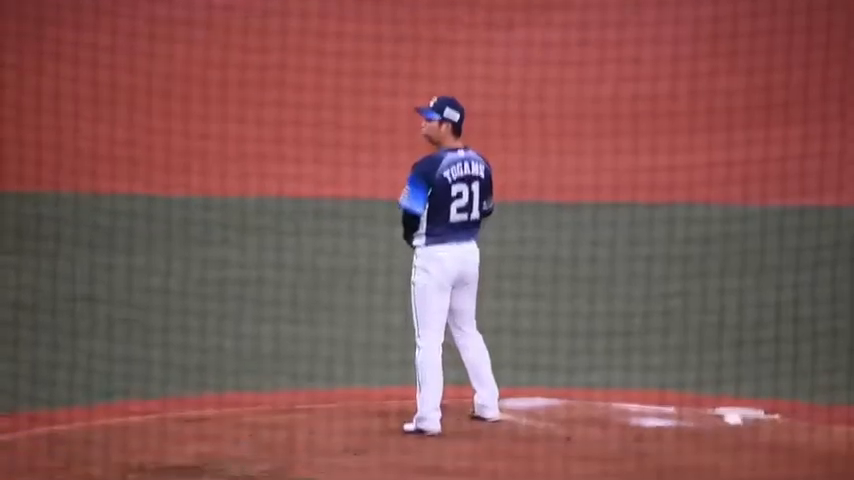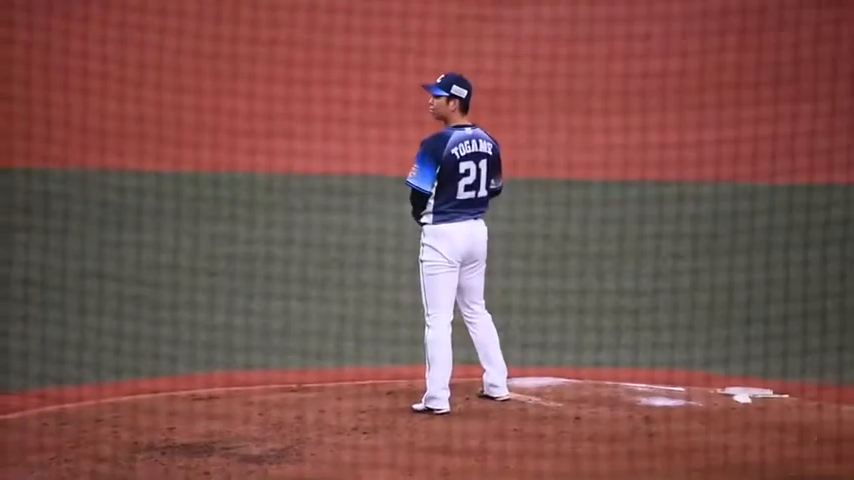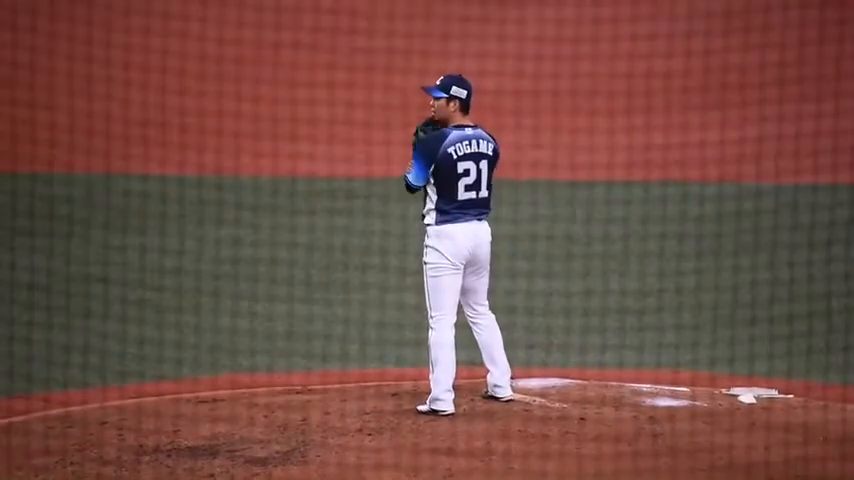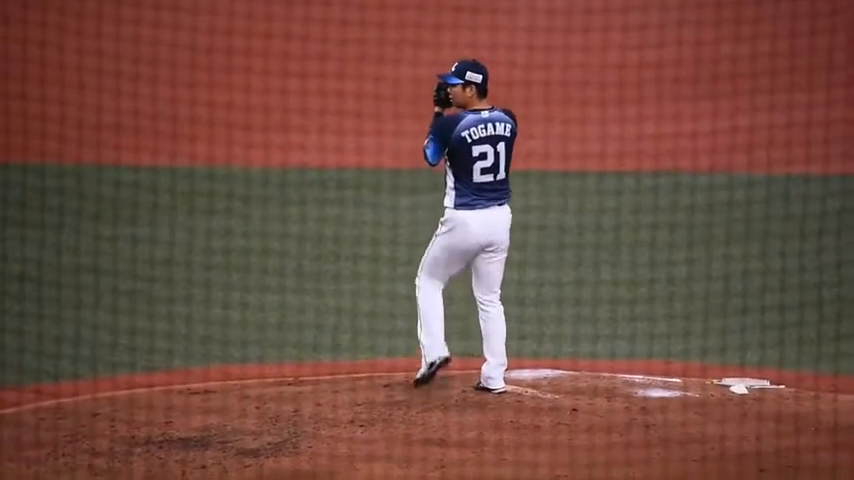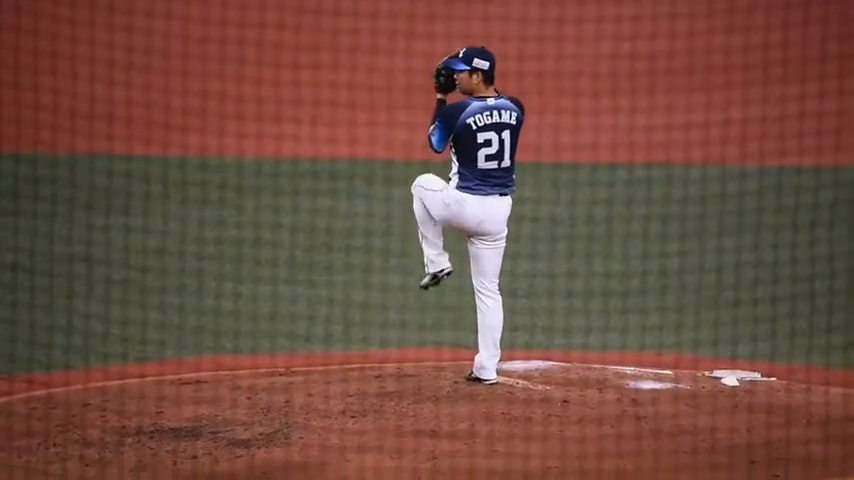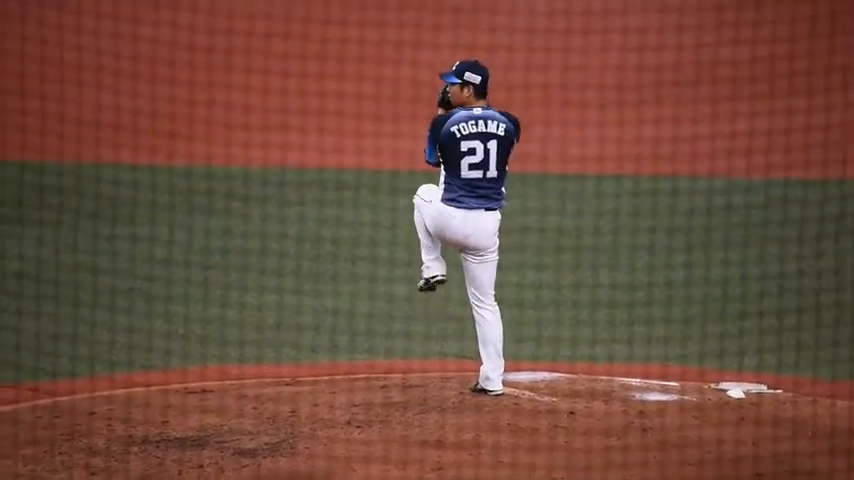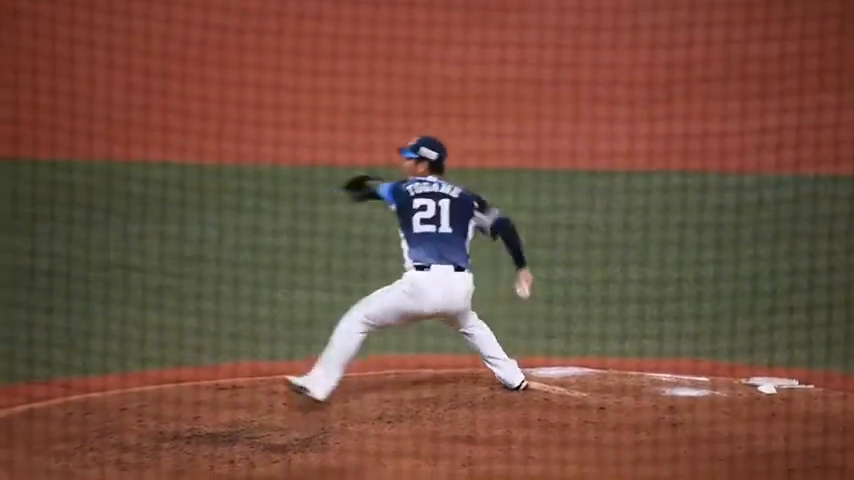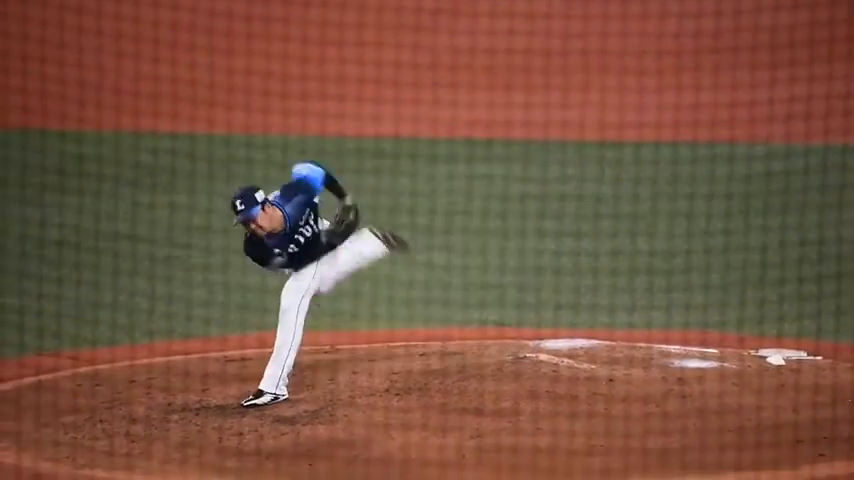
dt=0.5s
person 1, frame 1
left shoulder: (428, 166)
right shoulder: (481, 164)
left elbow: (410, 217)
right elbow: (486, 210)
left wrist: (412, 239)
left hip: (435, 256)
right hip: (468, 253)
left knee: (429, 339)
right knee: (467, 331)
left ankle: (428, 419)
right ankle: (488, 405)
person 1, frame 2
left shoulder: (437, 143)
right shoulder: (489, 142)
left elbow: (419, 194)
right elbow: (495, 189)
left wrist: (421, 216)
left hip: (442, 235)
right hip: (476, 231)
left knee: (438, 318)
right knee: (476, 310)
left ankle: (437, 398)
right ankle: (497, 385)
person 1, frame 3
left shoulder: (433, 142)
right shoulder: (489, 141)
left elbow: (413, 184)
left wrist: (419, 144)
left hip: (446, 236)
right hip: (480, 233)
left knee: (442, 320)
right knee: (480, 311)
left ankle: (441, 399)
right ankle: (501, 385)
person 1, frame 4
left shoulder: (450, 124)
right shoulder: (508, 120)
left elbow: (430, 157)
left wrist: (438, 112)
right wrist: (451, 111)
left hip: (463, 221)
right hip: (499, 219)
left knee: (428, 282)
right knee: (490, 300)
left ankle: (434, 353)
right ankle: (494, 377)
person 1, frame 5
left shoulder: (456, 111)
right shoulder: (515, 109)
left elbow: (436, 145)
left wrist: (440, 97)
right wrist: (474, 86)
left hip: (463, 204)
right hip: (498, 210)
left knee: (423, 186)
right knee: (488, 290)
left ankle: (437, 264)
right ankle: (487, 368)
person 1, frame 6
left shoulder: (445, 122)
right shoulder: (508, 124)
left elbow: (432, 158)
left hip: (449, 217)
right hip: (486, 224)
left knee: (424, 194)
right knee: (484, 302)
left ankle: (433, 269)
right ankle: (492, 379)
person 1, frame 7
left shoulder: (401, 188)
right shoulder: (465, 197)
left elbow: (360, 187)
right elbow: (503, 226)
left wrist: (365, 181)
right wrist: (521, 266)
left hip: (421, 285)
right hip: (459, 286)
left knee: (357, 319)
right knee: (470, 327)
left ankle: (318, 385)
right ankle: (513, 377)
person 1, frame 8
left shoulder: (301, 190)
right shoulder: (256, 246)
left elbow: (312, 170)
right elbow: (288, 264)
left wrist: (345, 200)
left hip: (325, 249)
right hip: (301, 261)
left knee: (291, 306)
left ankle: (273, 387)
right ankle: (377, 240)
